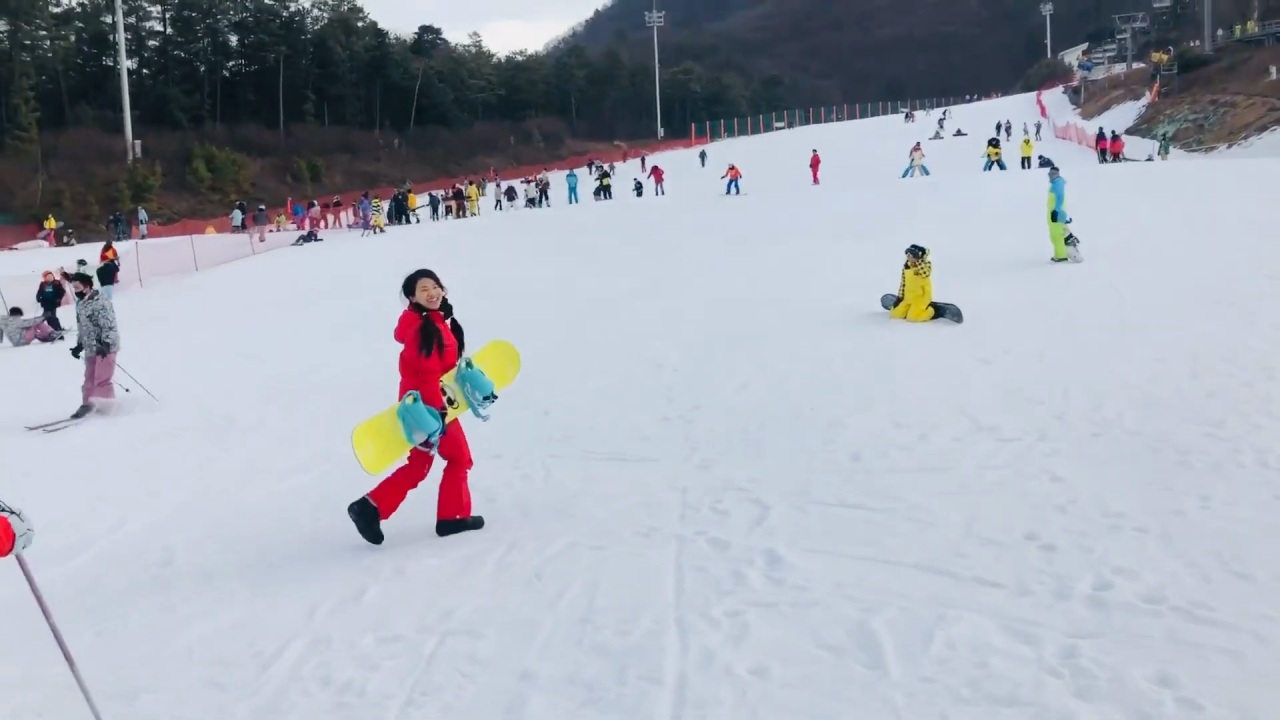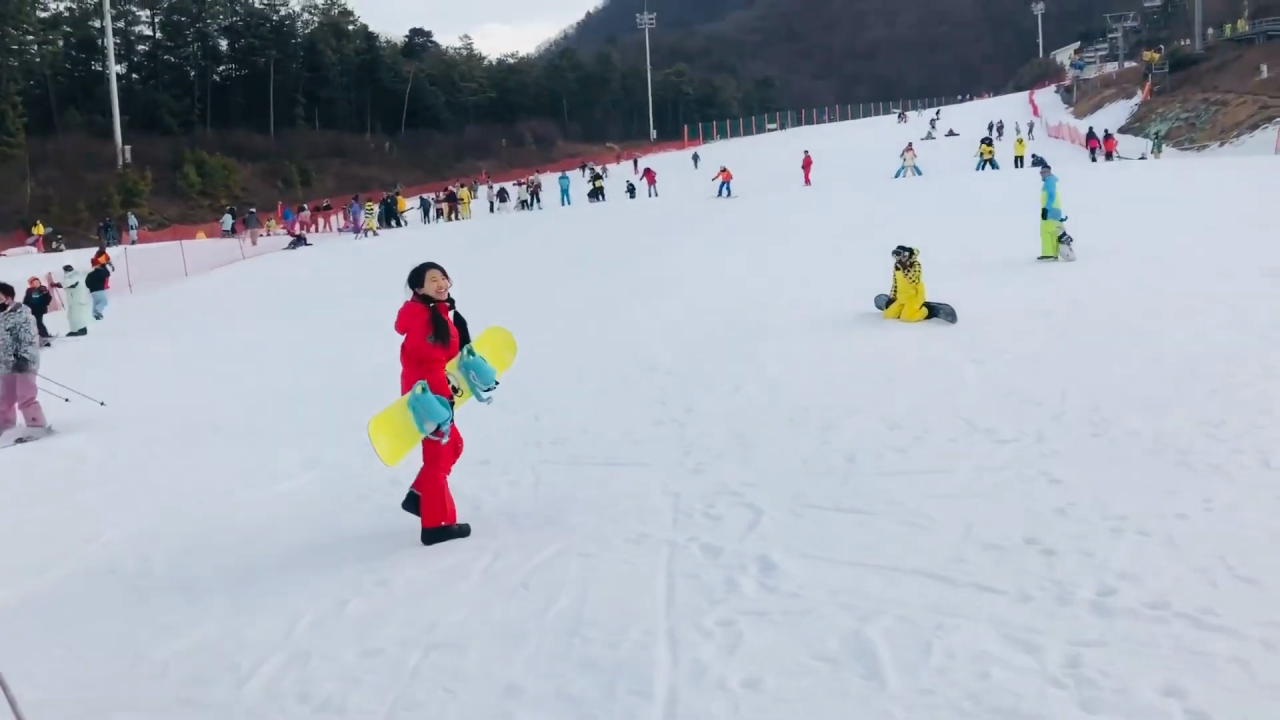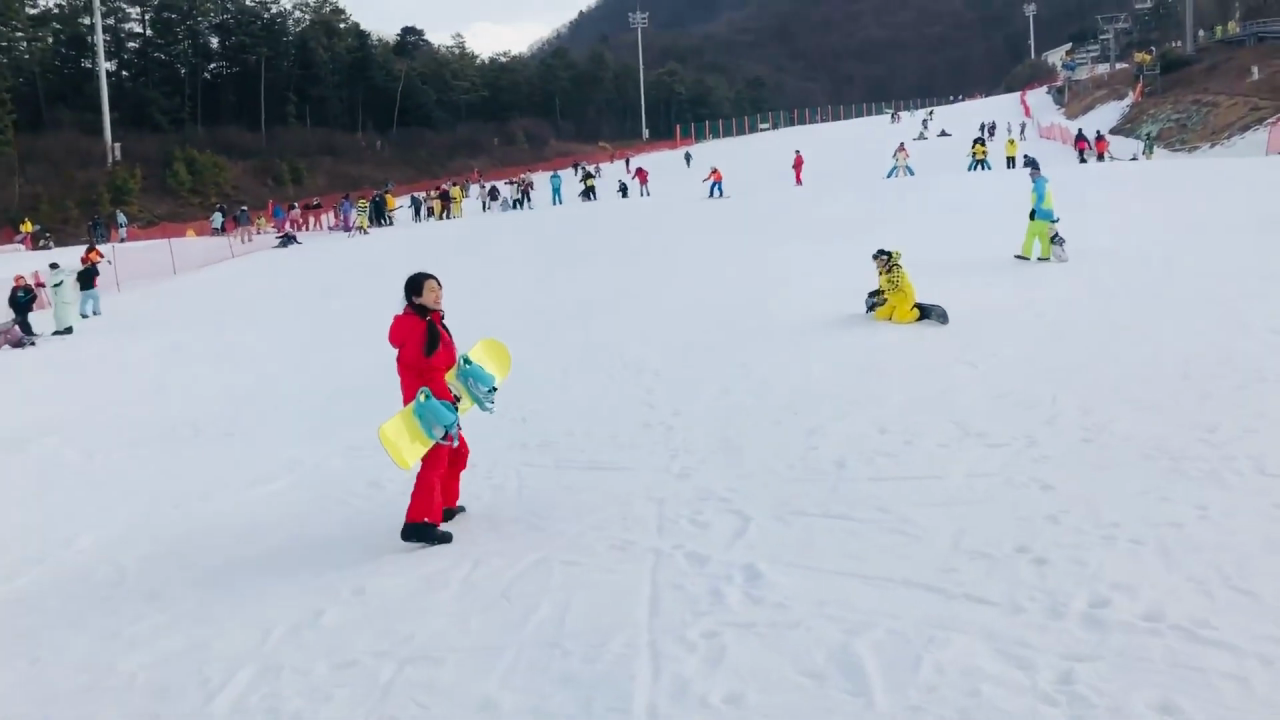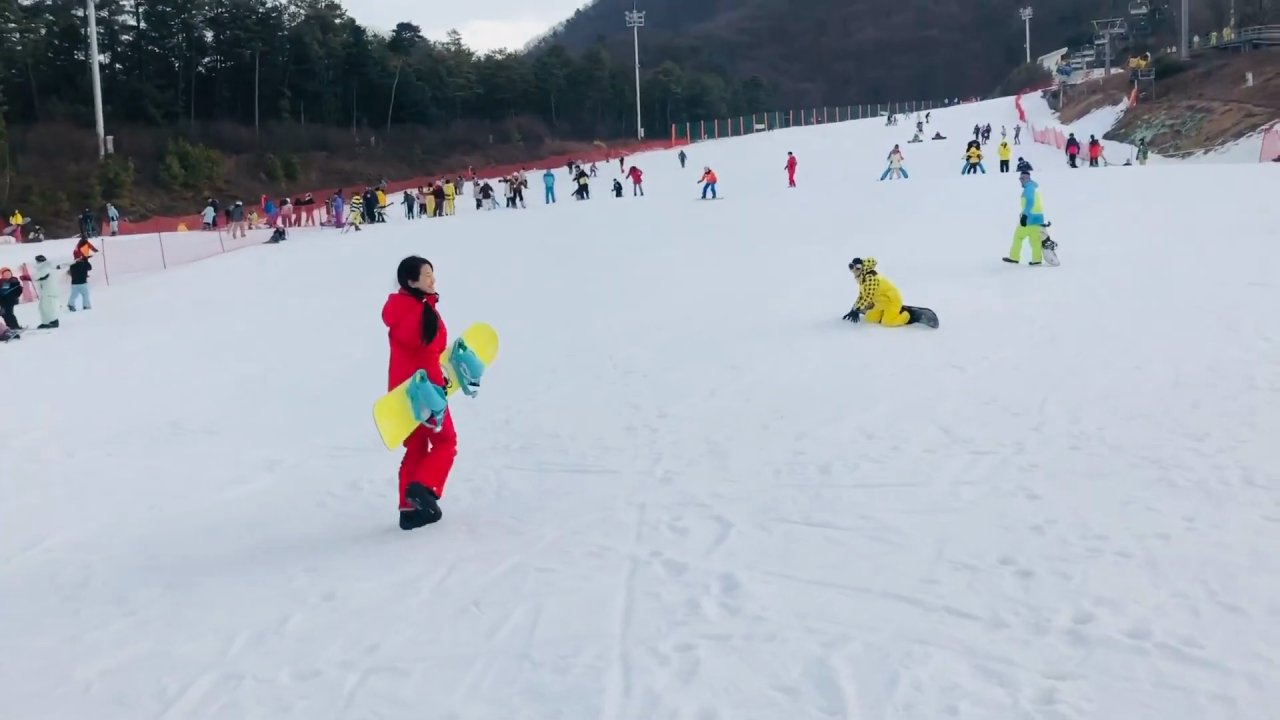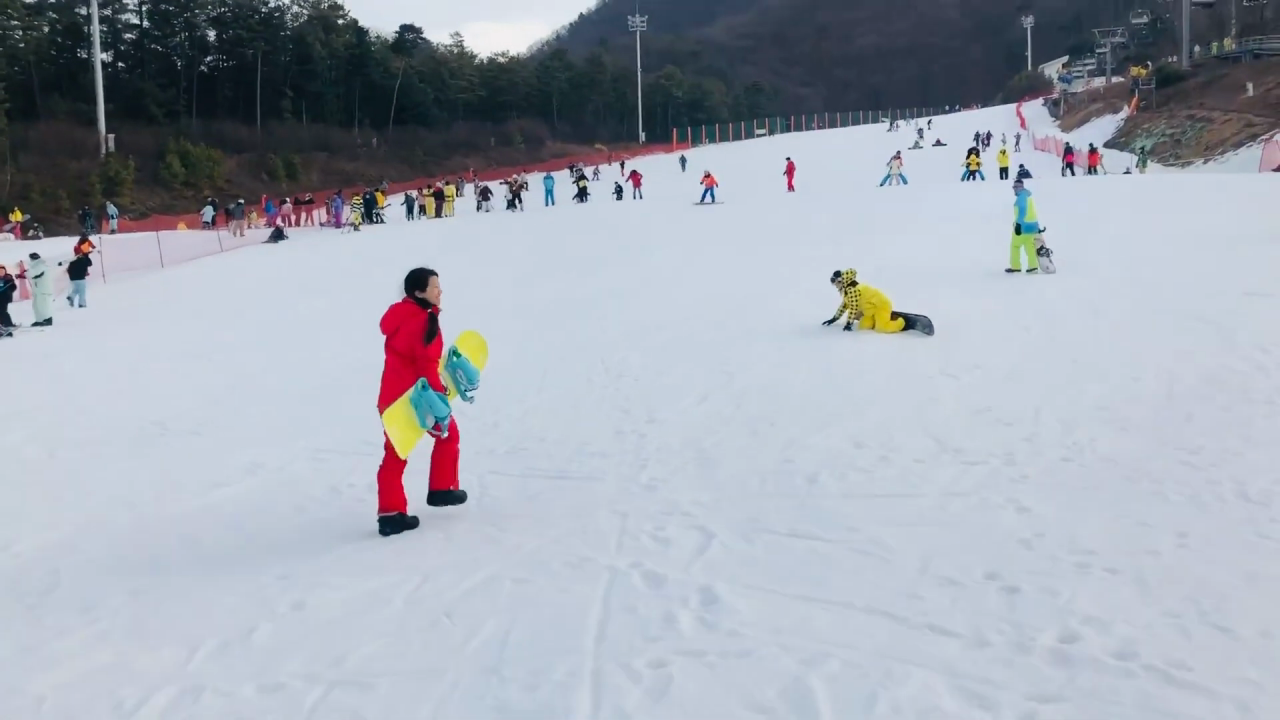
dt=0.2s
person 1, frame 1
left shoulder: (439, 321)
right shoulder: (423, 327)
left elbow: (447, 364)
right elbow: (427, 373)
right wrist: (437, 408)
left hip: (435, 403)
right hip: (427, 407)
left knee: (417, 466)
right knee: (460, 458)
left ankle: (369, 507)
right ankle: (453, 517)
person 1, frame 2
left shoulder: (437, 313)
right shoulder: (428, 318)
left elbow: (445, 357)
right elbow: (431, 362)
right wrist: (444, 396)
left hip: (430, 394)
right hip: (431, 397)
left knee: (451, 445)
right knee: (439, 459)
left ankle: (419, 497)
right ankle: (437, 525)
person 1, frame 3
left shoulder: (421, 324)
right shoulder: (425, 328)
right elbow: (433, 372)
right wrist: (447, 403)
left knee: (457, 451)
right knee: (435, 464)
left ankle: (443, 506)
right ankle: (419, 523)
person 1, frame 4
left shoulder: (403, 307)
right shoulder: (422, 311)
right elbow: (428, 354)
right wrist: (438, 386)
left hip: (401, 388)
left knee: (415, 449)
right knee: (446, 442)
left ankle: (411, 509)
right ankle: (422, 488)
person 1, frame 5
left shoulder: (400, 318)
right shoulder: (425, 321)
right elbow: (426, 363)
right wrist: (438, 394)
left hip: (391, 398)
left knee: (394, 456)
right knee: (447, 436)
left ankle: (390, 514)
right ankle: (442, 490)
